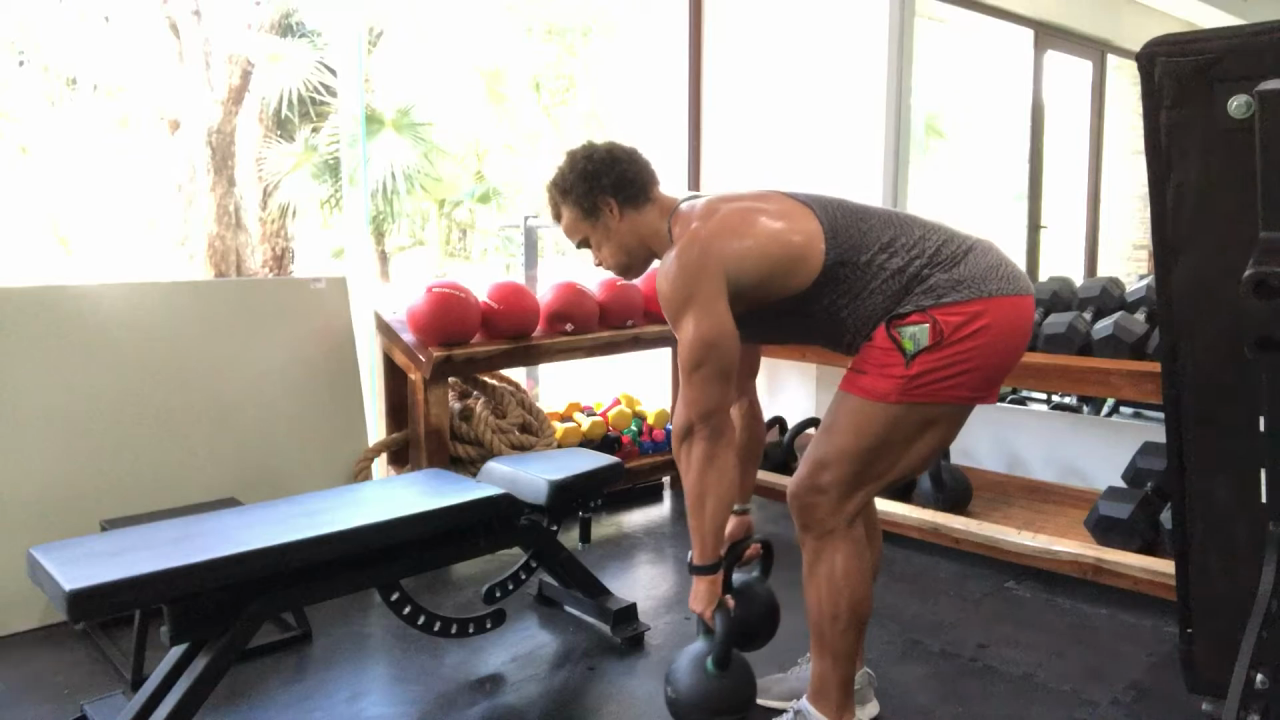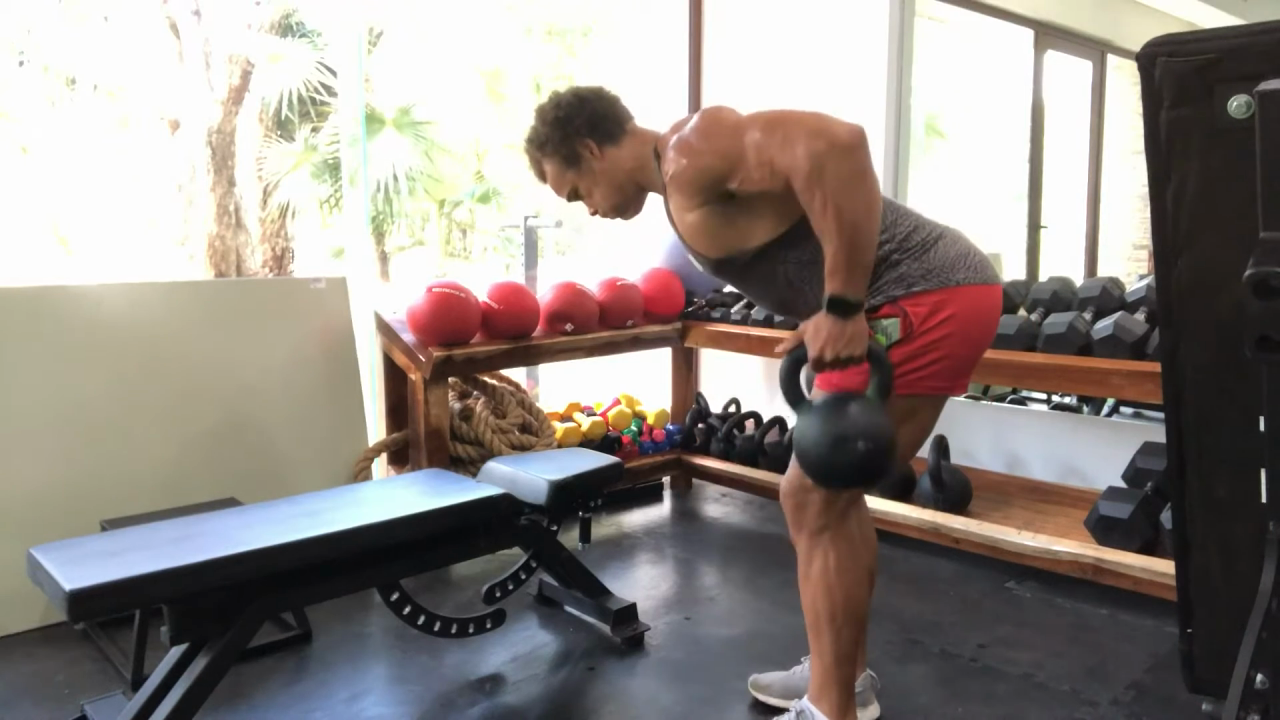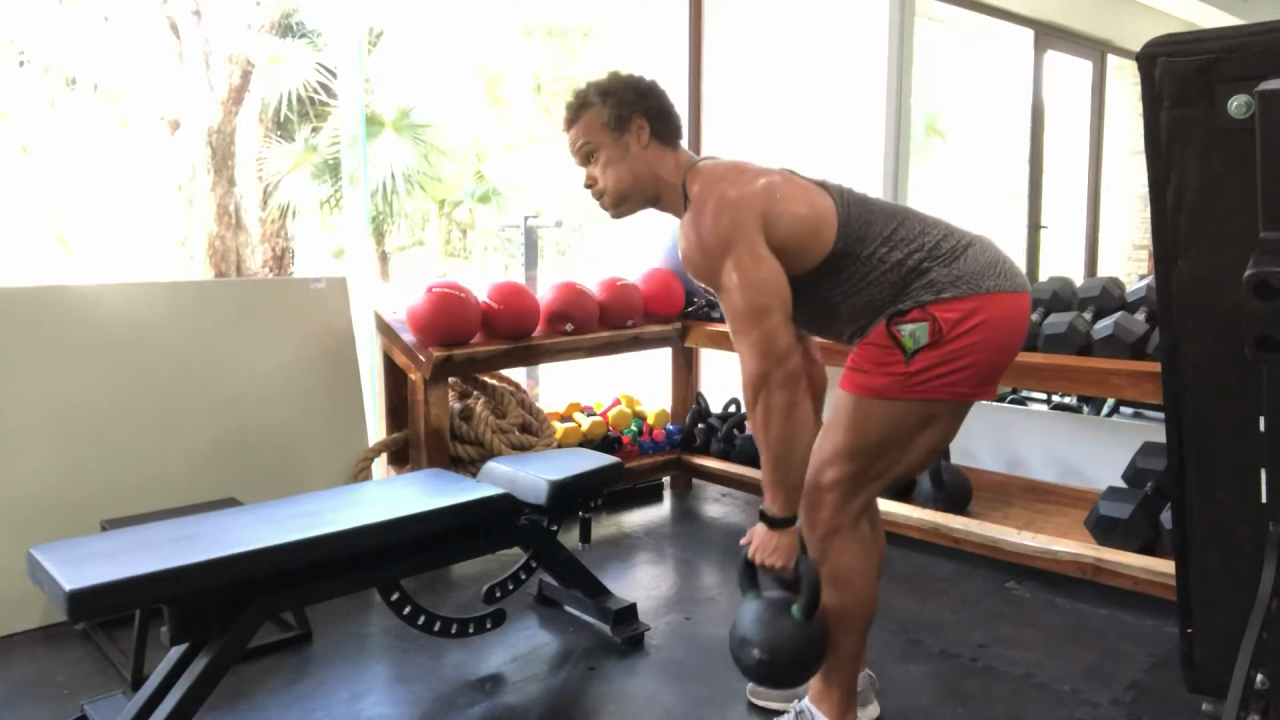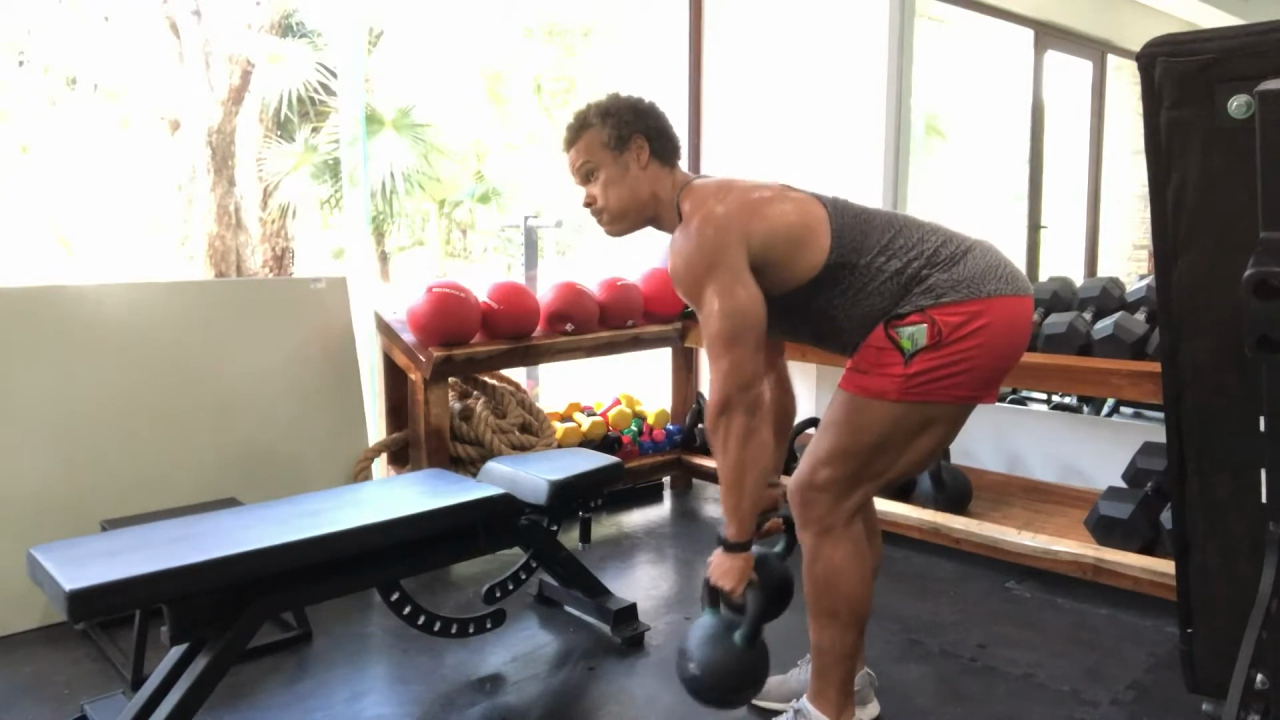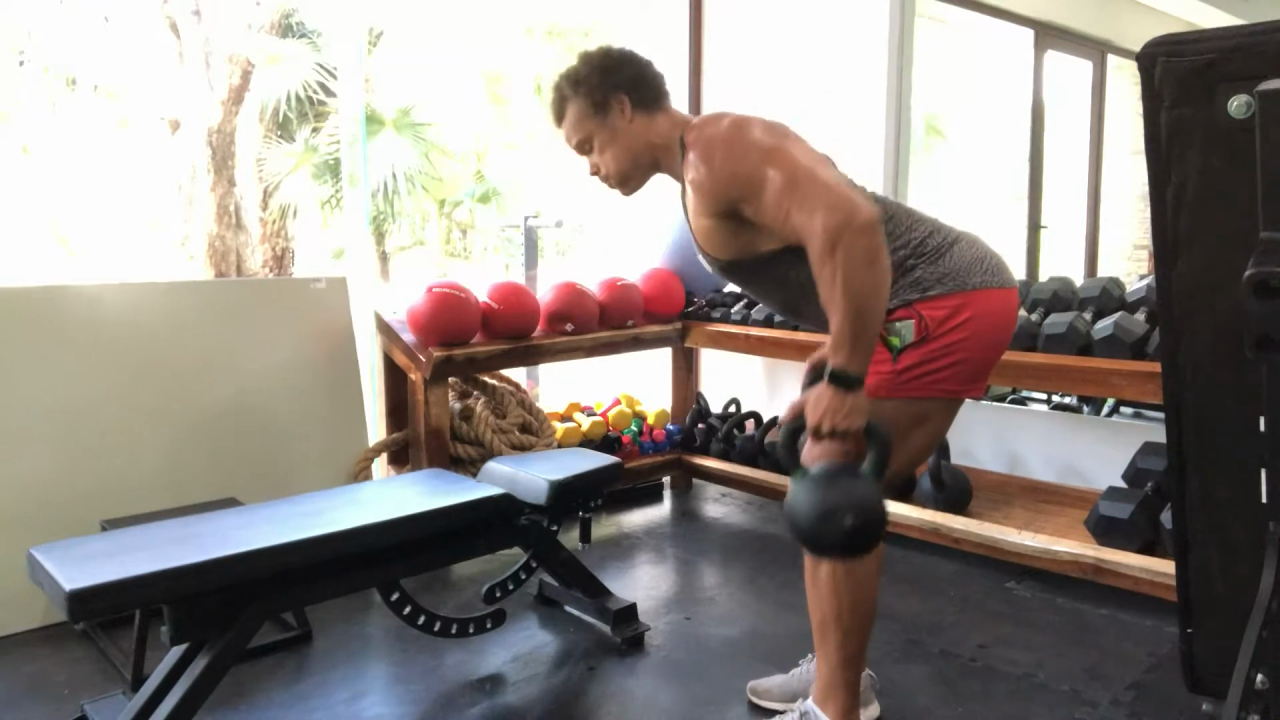
dt=1s
person 1, frame 1
left shoulder: (688, 261)
right shoulder: (711, 235)
left elbow: (699, 427)
right elbow: (737, 400)
left wrist: (705, 568)
right wrist: (739, 509)
left hip: (958, 311)
right hip: (979, 298)
left knee: (822, 503)
right knee: (841, 491)
person 1, frame 2
left shoulder: (691, 154)
right shoulder: (694, 174)
left elbow: (837, 146)
left wrist: (841, 310)
right wrist: (835, 310)
left hip: (925, 299)
right hip: (943, 290)
left knee: (813, 500)
right knee: (832, 493)
person 1, frame 3
left shoulder: (711, 219)
right shoulder: (722, 198)
left elbow: (771, 376)
right elbow: (795, 356)
left wrist: (778, 518)
right wrist: (793, 484)
left hip: (955, 308)
right hip: (974, 294)
left knee: (830, 500)
right knee: (841, 492)
person 1, frame 4
left shoulder: (702, 236)
right shoulder: (720, 220)
left elbow: (733, 403)
right elbow: (764, 380)
left wrist: (733, 542)
right wrist: (761, 491)
left hip: (957, 312)
right hip: (976, 301)
left knee: (822, 501)
right knee: (840, 492)
person 1, frame 5
left shoulder: (717, 156)
right shoulder: (708, 168)
left elbow: (850, 224)
left wrist: (845, 383)
right wrist: (835, 360)
left hip: (941, 304)
right hip: (956, 292)
